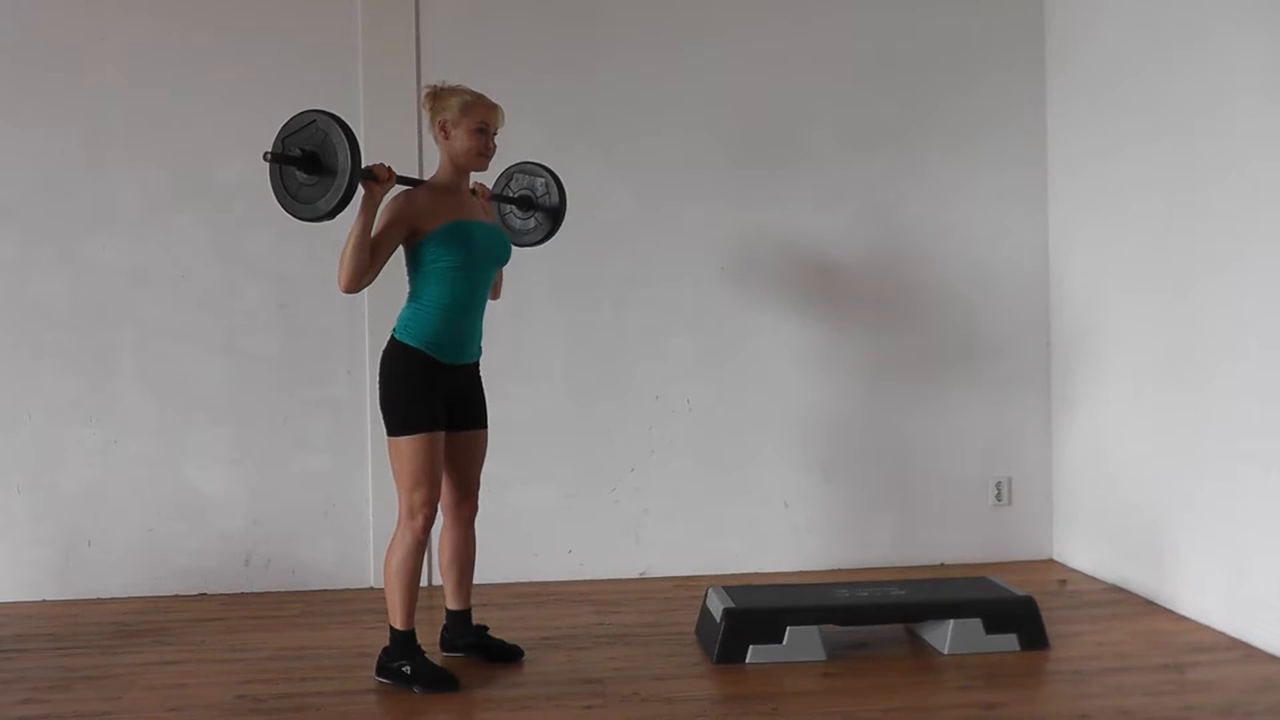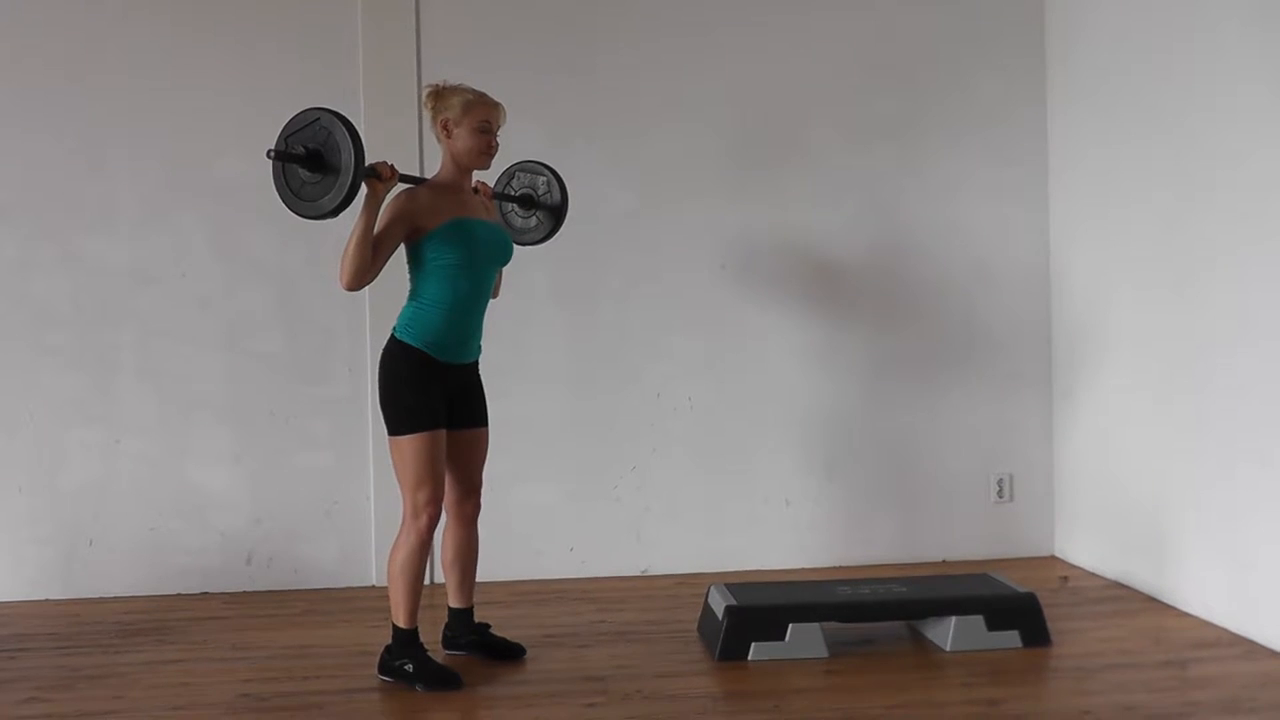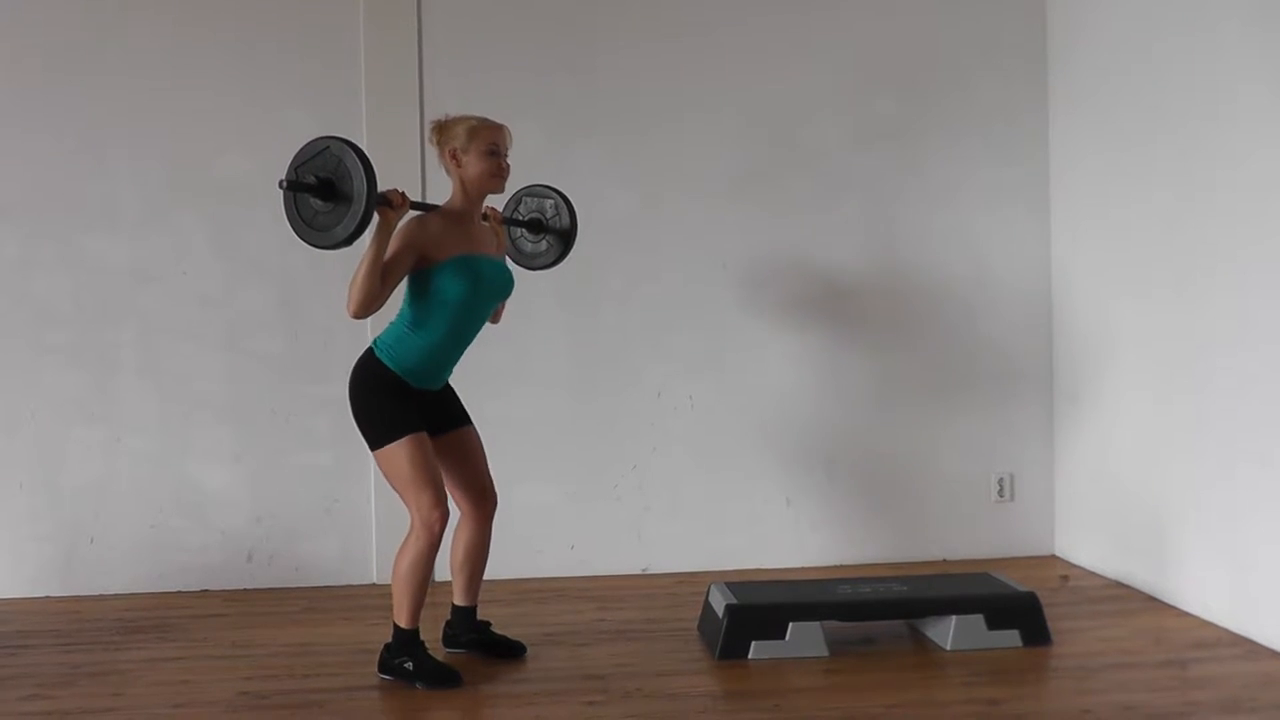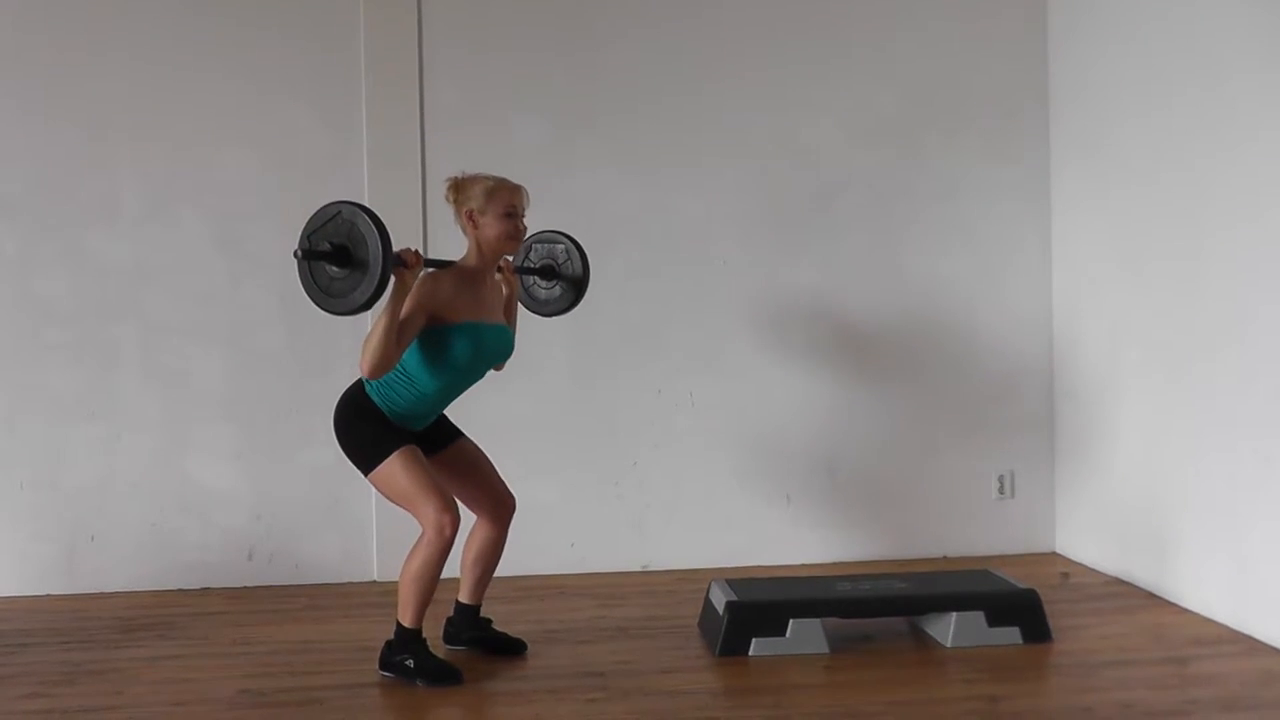
dt=0.5s
person 1, frame 1
left shoulder: (480, 205)
right shoulder: (412, 204)
right elbow: (351, 281)
right wrist: (370, 200)
left hip: (462, 369)
right hip: (415, 367)
left knee: (463, 505)
right knee: (419, 512)
left ankle: (460, 627)
right ankle: (398, 651)
person 1, frame 2
left shoulder: (481, 205)
right shoulder: (414, 202)
right elbow: (353, 277)
right wrist: (373, 198)
left hip: (462, 369)
right hip: (413, 366)
left knee: (465, 504)
right knee: (424, 512)
left ankle: (462, 626)
right ankle: (401, 650)
person 1, frame 3
left shoulder: (483, 231)
right shoulder: (425, 230)
left elbow: (492, 313)
right elbow: (360, 306)
right wrist: (385, 227)
left hip: (431, 386)
right hip: (384, 384)
left knee: (480, 502)
right knee: (431, 513)
left ankle: (464, 623)
right ankle: (401, 649)
person 1, frame 4
left shoulder: (491, 287)
right shoulder: (437, 286)
left elbow: (497, 360)
right elbow: (372, 367)
right wrist: (401, 286)
left hip: (419, 420)
right hip: (368, 417)
left knee: (499, 506)
right knee: (441, 519)
left ankle: (465, 622)
right ankle: (402, 648)
